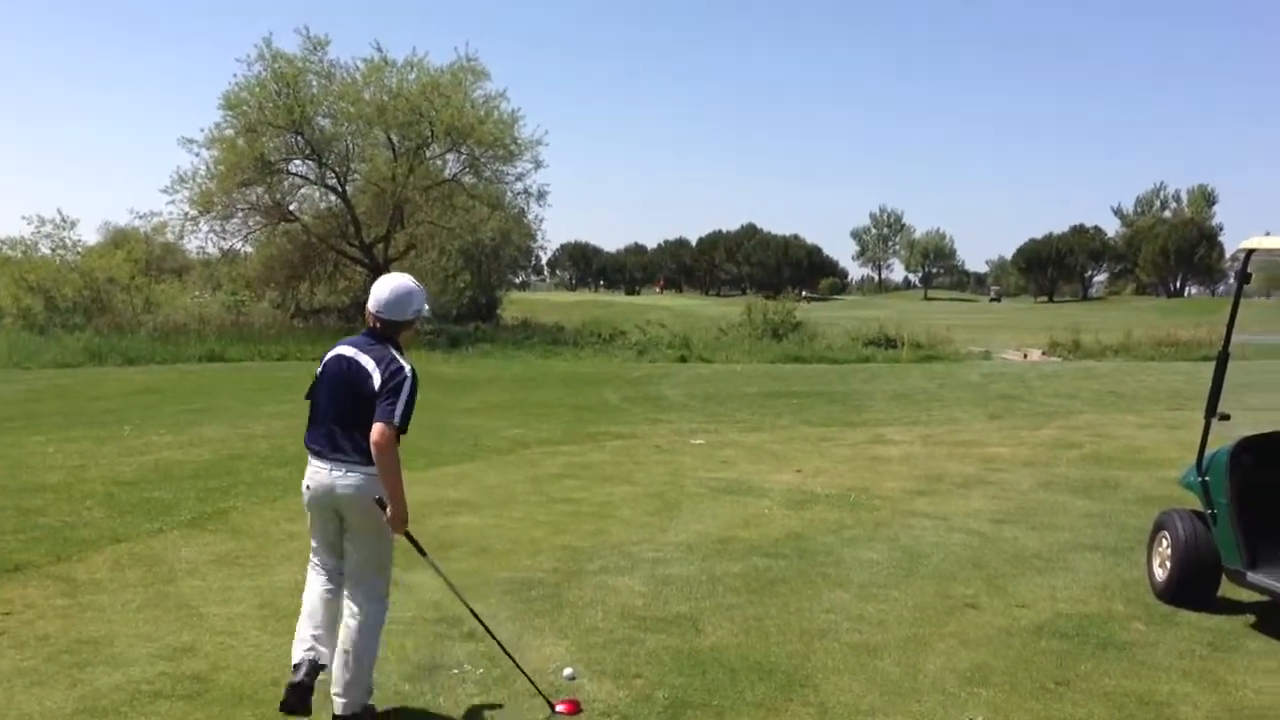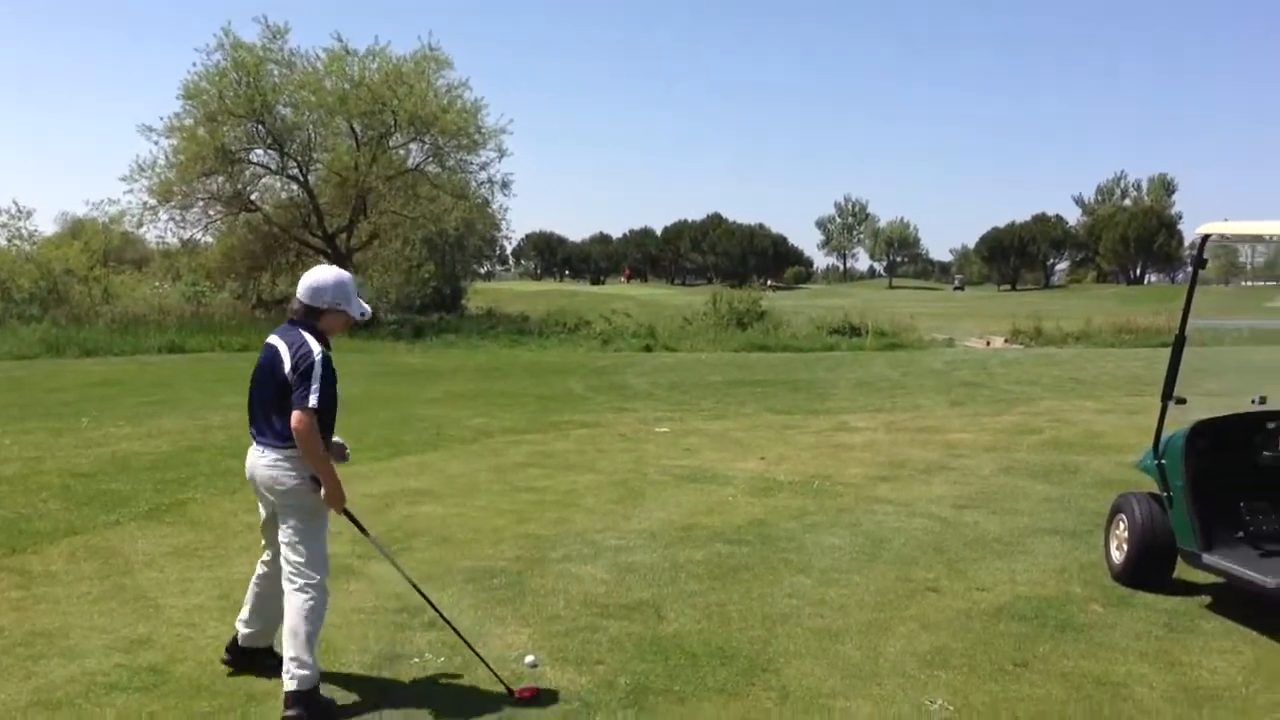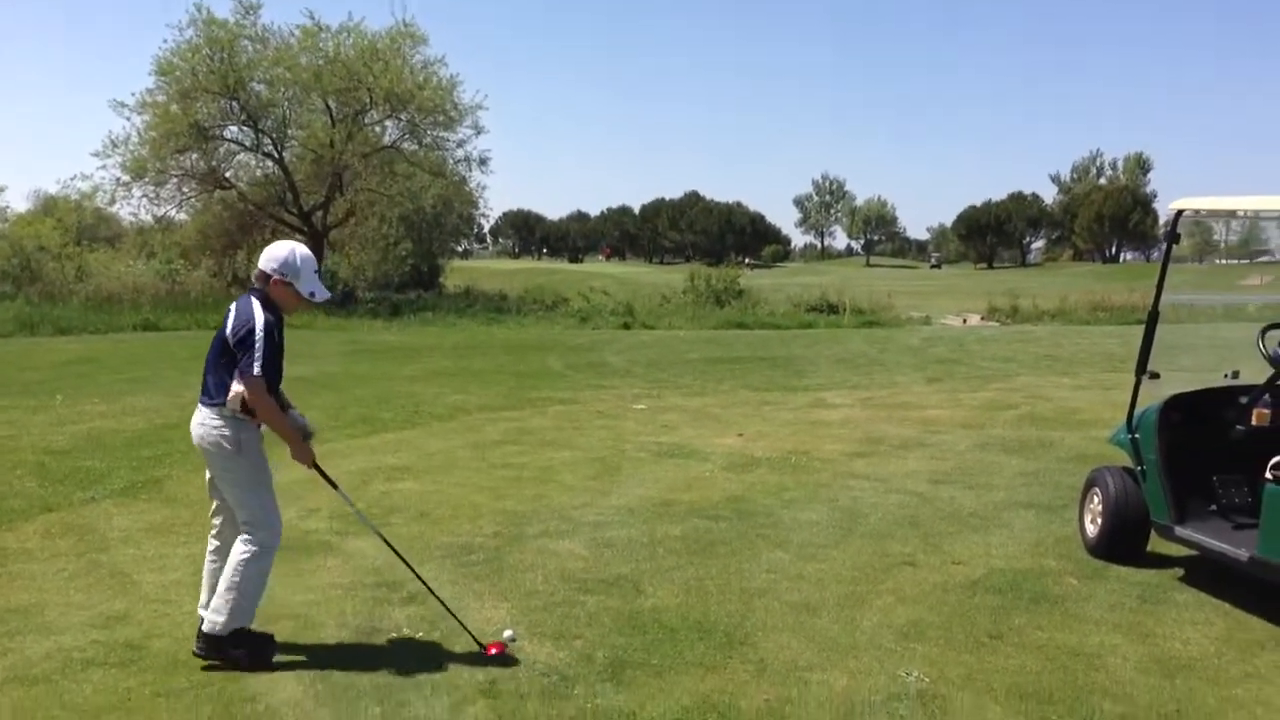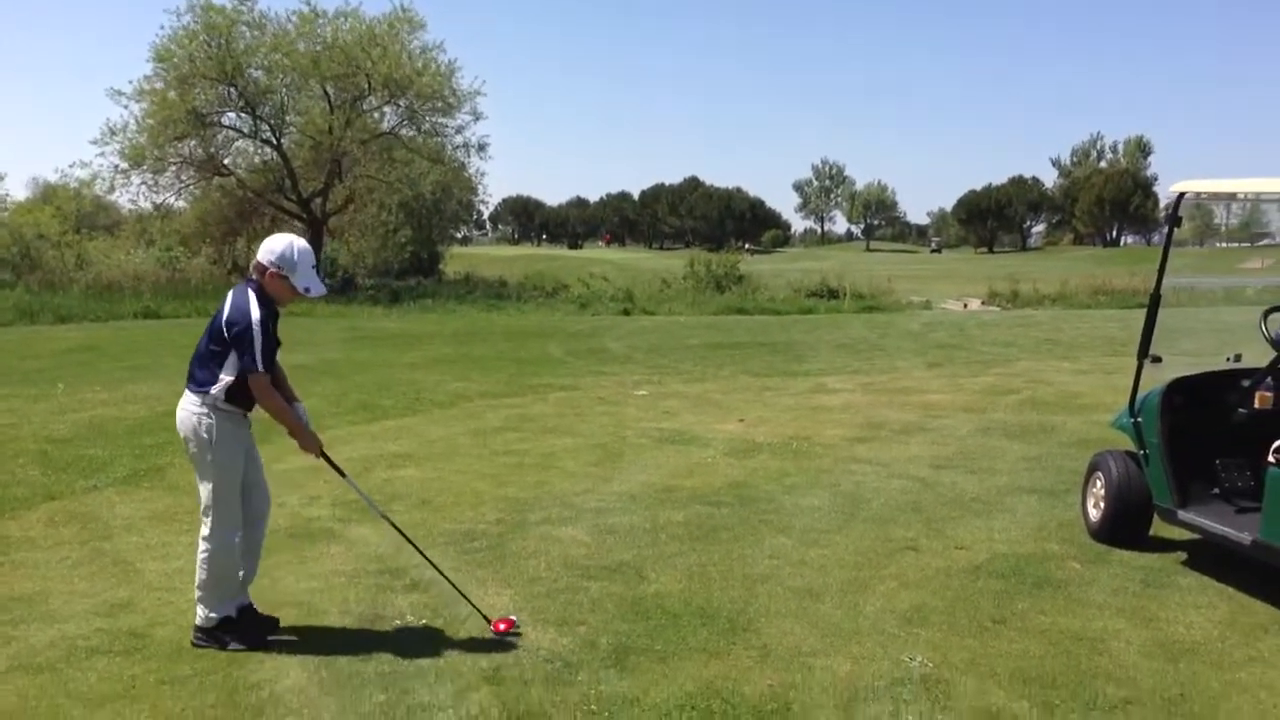
dt=0.3s
person 1, frame 1
left shoulder: (335, 353)
right shoulder: (397, 370)
left elbow: (321, 412)
right elbow: (381, 440)
right wrist: (398, 503)
left hip: (320, 476)
right hip: (366, 485)
left knee: (324, 573)
right knee: (365, 596)
left ankle: (305, 665)
person 1, frame 2
left shoulder: (279, 339)
right shoulder: (312, 354)
right elbow: (301, 426)
left wrist: (324, 443)
right wrist: (330, 481)
left hip: (264, 460)
right hip: (290, 469)
left knee: (279, 558)
right knee: (307, 577)
left ankle: (246, 643)
person 1, frame 3
left shoulder: (249, 308)
right shoulder: (258, 321)
right elbow: (255, 395)
left wrist: (291, 414)
right wrist: (294, 440)
left hip: (218, 424)
right hip: (229, 429)
left knee: (229, 527)
right knee: (260, 530)
left ankle: (214, 626)
right ankle: (223, 631)
person 1, frame 4
left shoulder: (255, 303)
right shoulder: (250, 314)
left elbow: (269, 365)
right elbow: (261, 388)
left wrist: (296, 406)
right wrist: (301, 432)
left hip: (225, 416)
right hip: (210, 418)
left knee: (254, 508)
right knee: (222, 522)
left ankle: (234, 604)
right ankle: (212, 621)
